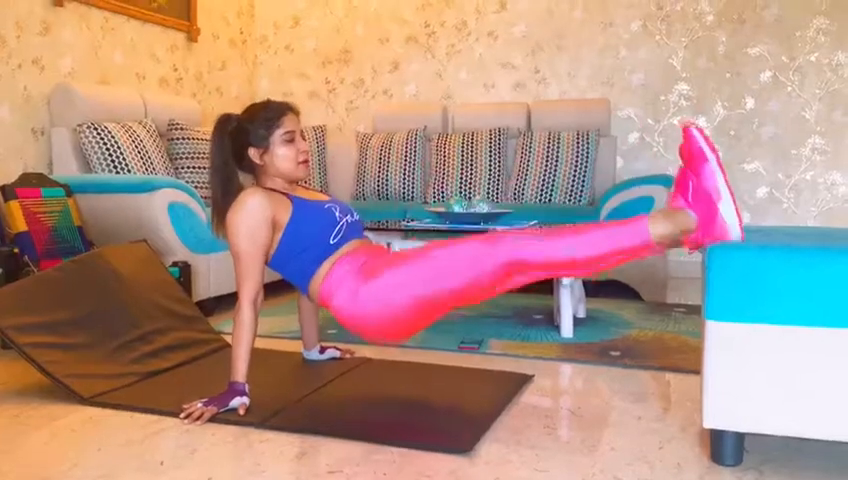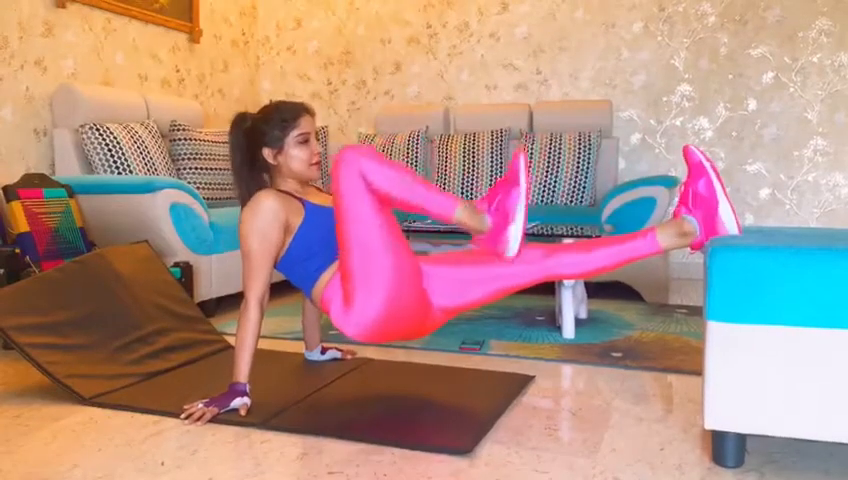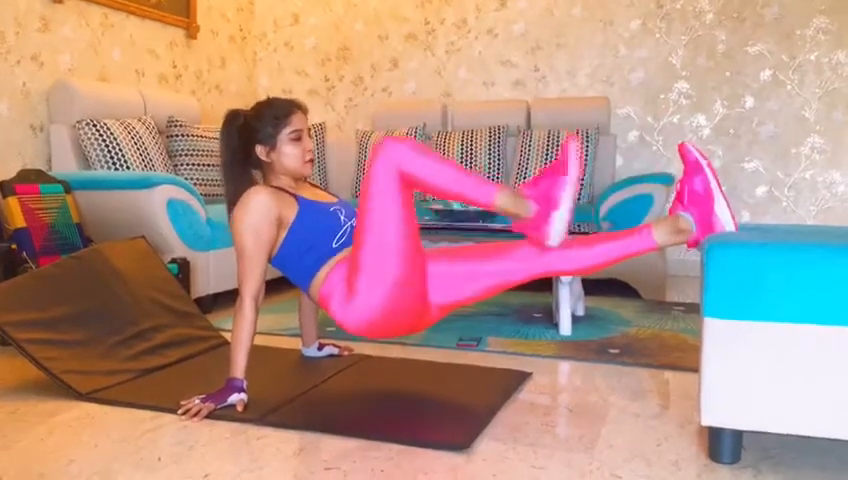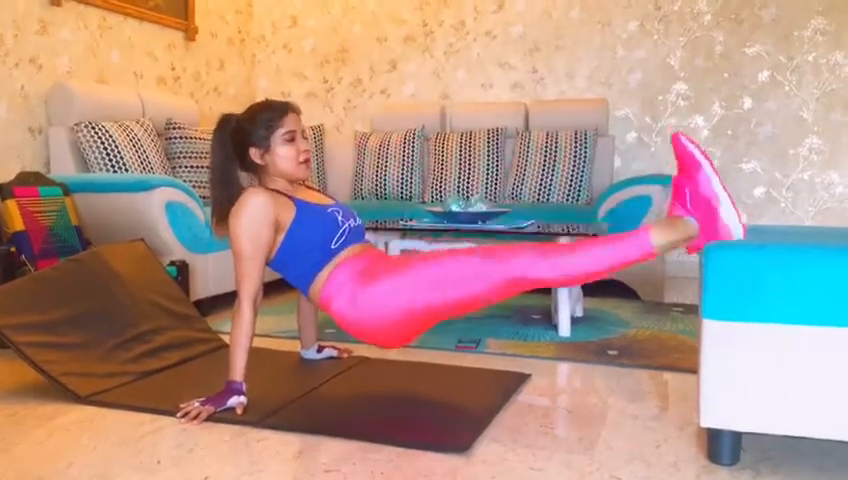
dt=1s
person 1, frame 1
left shoulder: (301, 194)
right shoulder: (255, 206)
right elbow: (249, 297)
left wrist: (312, 347)
right wrist: (235, 388)
left hip: (399, 293)
right hip: (374, 297)
left knee: (529, 255)
right knee: (514, 247)
left ankle: (684, 228)
right ankle: (676, 218)
person 1, frame 2
left shoulder: (312, 196)
right shoulder: (268, 207)
right elbow: (254, 299)
left wrist: (315, 349)
right wrist: (237, 388)
left hip: (408, 294)
right hip: (375, 305)
left knee: (539, 259)
right knee: (356, 159)
left ankle: (684, 229)
right ankle: (480, 218)
person 1, frame 3
left shoulder: (307, 191)
right shoulder: (260, 203)
right elbow: (250, 296)
left wrist: (312, 345)
right wrist: (234, 384)
left hip: (402, 292)
right hip: (370, 300)
left knee: (536, 255)
right knee: (391, 151)
left ankle: (679, 226)
right ankle: (528, 205)
person 1, frame 4
left shoulder: (304, 194)
right shoulder: (257, 206)
right elbow: (247, 299)
left wrist: (311, 348)
right wrist: (233, 388)
left hip: (397, 290)
right hip: (372, 303)
left knee: (531, 261)
right knee: (521, 262)
left ankle: (682, 227)
right ankle: (684, 224)
